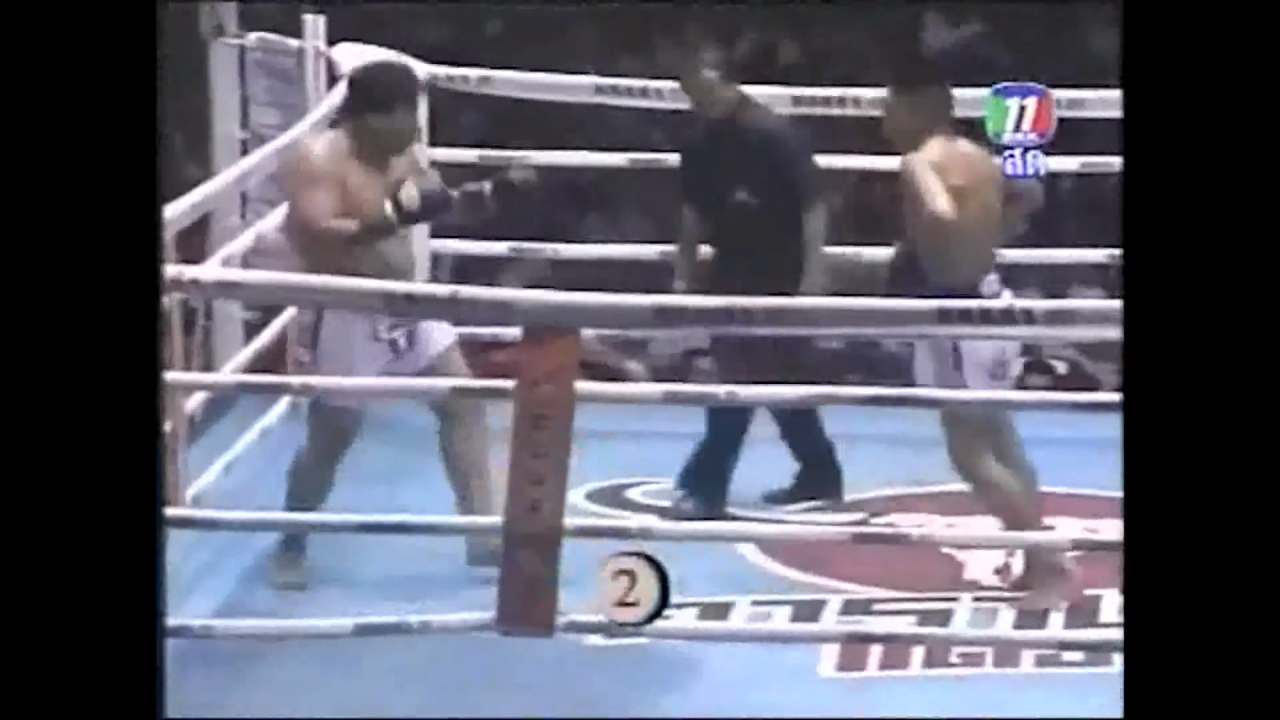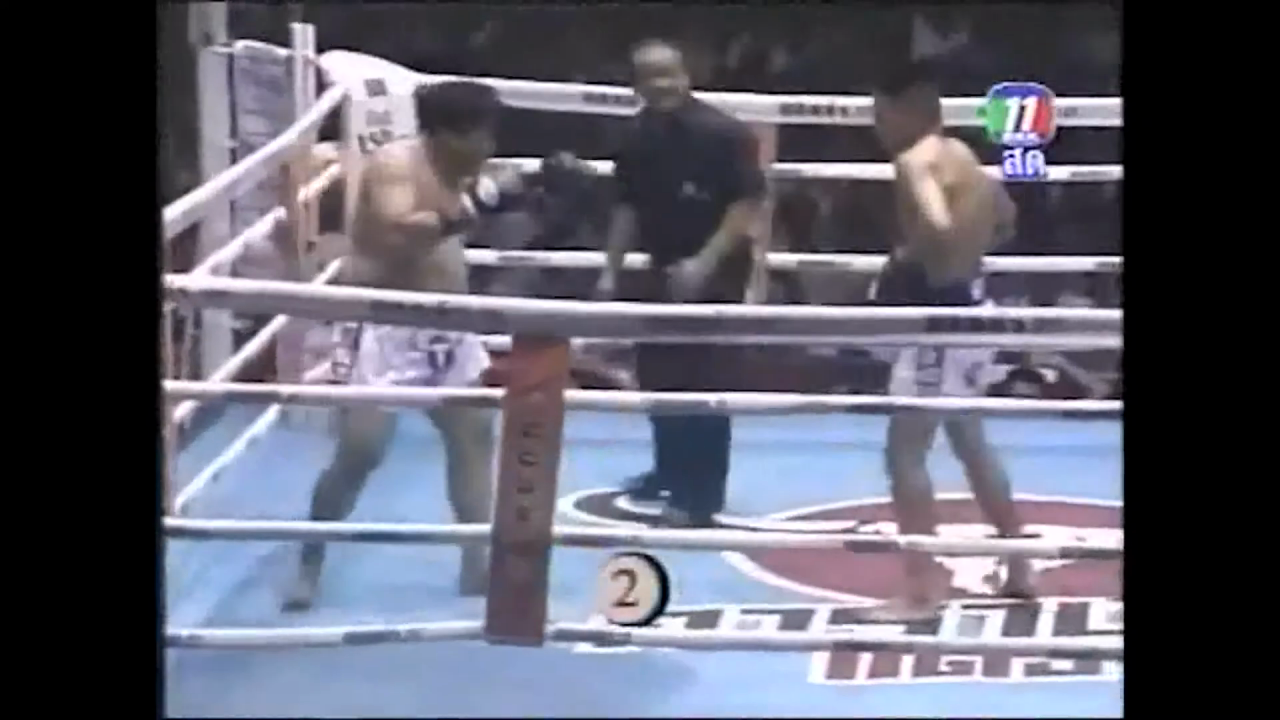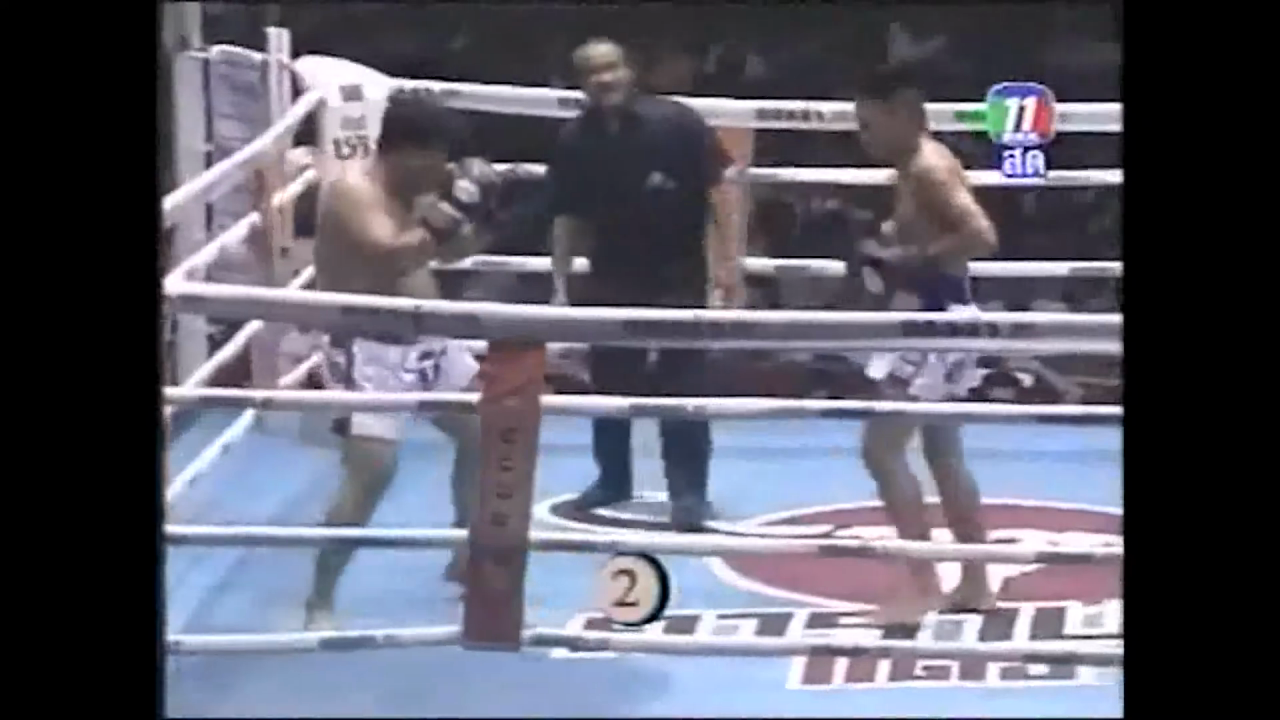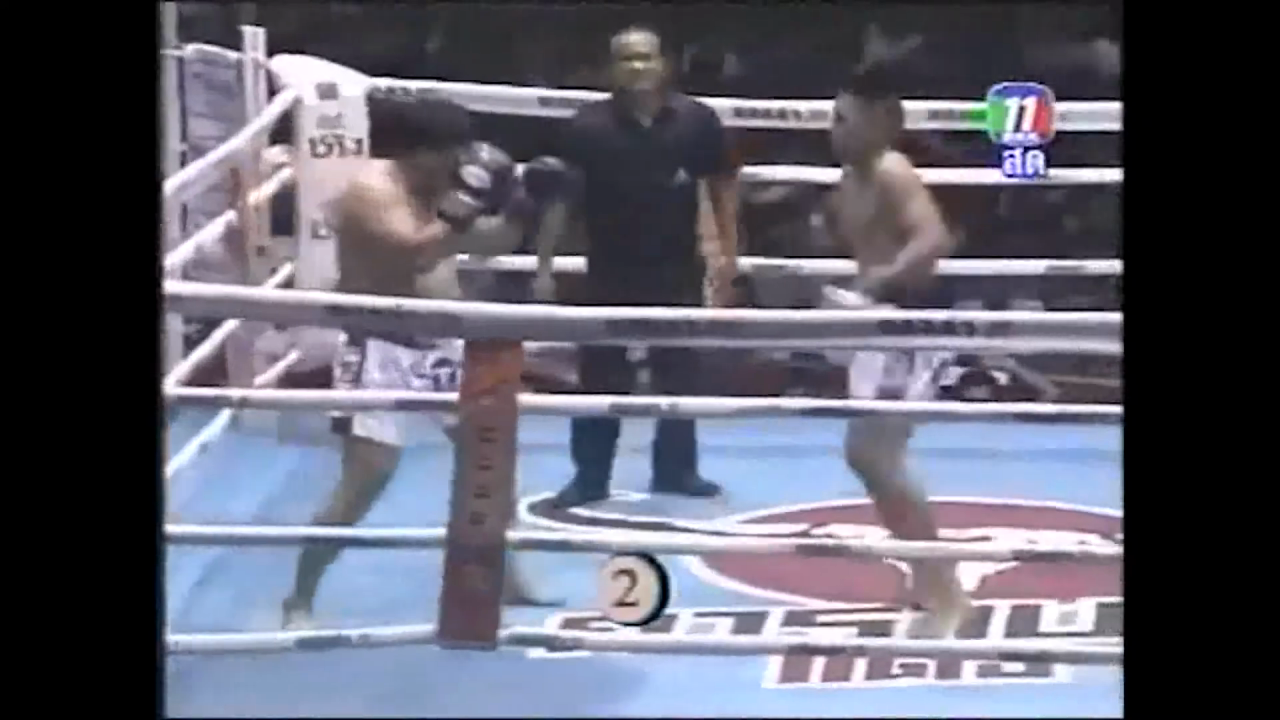
dt=0.4s
person 1, frame 1
left shoulder: (920, 162)
right shoulder: (974, 155)
left elbow: (942, 220)
left wrist: (910, 256)
left hip: (959, 313)
right hip: (991, 303)
left knee: (972, 453)
right knee: (998, 438)
left ankle: (1052, 565)
right ankle: (1041, 561)
person 1, frame 2
left shoulder: (914, 161)
right shoulder: (960, 154)
left elbow: (938, 228)
right elbow: (1005, 217)
left wrist: (904, 263)
left hip: (943, 315)
right hip: (970, 307)
left knee: (905, 452)
right knee: (970, 442)
left ankle: (924, 589)
right ankle: (1019, 565)
person 1, frame 3
left shoulder: (928, 167)
right shoulder: (914, 167)
left elbow: (982, 236)
left wrist: (909, 256)
right wrist: (872, 235)
left hip: (936, 317)
right hip: (929, 313)
left knee: (882, 448)
right knee: (943, 453)
left ankle: (924, 584)
right ankle: (975, 582)
person 1, frame 4
left shoulder: (891, 173)
right shoulder: (852, 176)
left elbow: (933, 241)
left wrist: (867, 289)
left knee: (874, 455)
right knee: (870, 455)
left ankle: (942, 589)
right ankle: (932, 576)
person 2, frame 1
left shoulder: (400, 155)
right shoulder: (318, 159)
left elbow: (441, 199)
right elbow: (314, 236)
left wrist: (493, 192)
right wrist: (394, 214)
left hip: (405, 308)
right hip: (346, 318)
left knee: (464, 404)
right knee: (330, 437)
left ankle: (484, 532)
right ankle: (292, 545)
person 2, frame 2
left shoulder: (464, 174)
right shoulder: (393, 164)
right elbow: (399, 234)
right wrist: (475, 206)
left hip: (446, 327)
right hip: (381, 327)
left knee: (475, 435)
right knee: (360, 452)
left ankle: (479, 564)
right ankle: (310, 558)
person 2, frame 3
left shoulder: (416, 190)
right shoulder: (350, 190)
left elbow: (453, 251)
right elbow: (392, 258)
left wrist: (490, 214)
right wrist: (451, 213)
left hip: (428, 340)
right hip: (370, 351)
left knee: (483, 435)
right knee: (369, 476)
left ankle: (467, 557)
right ankle: (320, 602)
person 2, frame 4
left shoulder: (435, 189)
right shoulder: (369, 190)
left elbow: (489, 243)
right elbow: (414, 254)
left wrist: (520, 206)
right wrist: (467, 202)
left hip: (446, 345)
right hip: (384, 352)
right knee: (363, 482)
left ankle: (502, 575)
right ankle: (299, 601)
person 3, frame 1
left shoulder: (773, 134)
right shoulder: (701, 143)
left elbow: (812, 207)
right elbow: (695, 210)
left wrist: (812, 279)
right wrist: (683, 274)
left hip: (776, 275)
right hip: (735, 273)
left knee: (735, 378)
right knee: (776, 379)
left ankle: (704, 489)
right ankle: (820, 475)
person 3, frame 2
left shoulder: (723, 132)
right shoulder: (637, 138)
left elbow: (748, 203)
right elbow: (628, 209)
left wrist: (704, 264)
right wrist: (611, 269)
left hip: (714, 275)
right hip: (664, 270)
left knee: (702, 384)
right knee: (655, 374)
left ankle: (697, 496)
right ankle: (671, 469)
person 3, frame 3
left shoulder: (676, 121)
right shoulder: (574, 140)
left elbow: (715, 187)
right elbow: (567, 216)
left wrist: (726, 259)
right wrist: (560, 283)
left hip: (678, 273)
right hip: (612, 275)
left knee: (682, 381)
right knee: (609, 379)
left ankle: (688, 490)
right ankle: (613, 477)
person 3, frame 4
left shoulder: (696, 119)
right shoulder: (588, 127)
left elbow: (721, 186)
right elbow: (562, 200)
left wrist: (727, 254)
right wrist: (544, 266)
left hip: (677, 270)
right hip: (609, 271)
left knee: (678, 374)
right knee: (599, 376)
left ankle: (676, 469)
right ankle: (589, 476)
